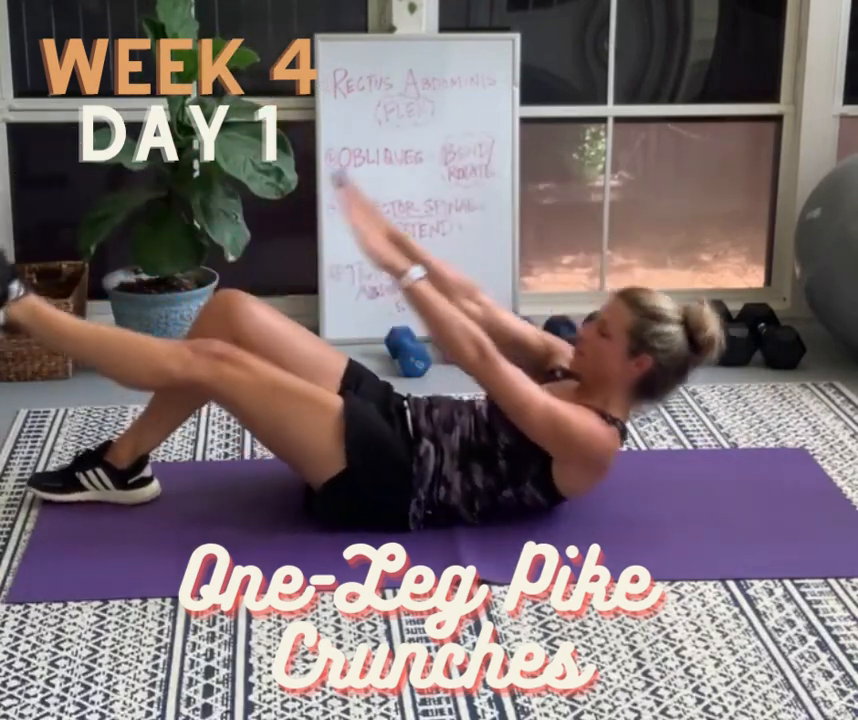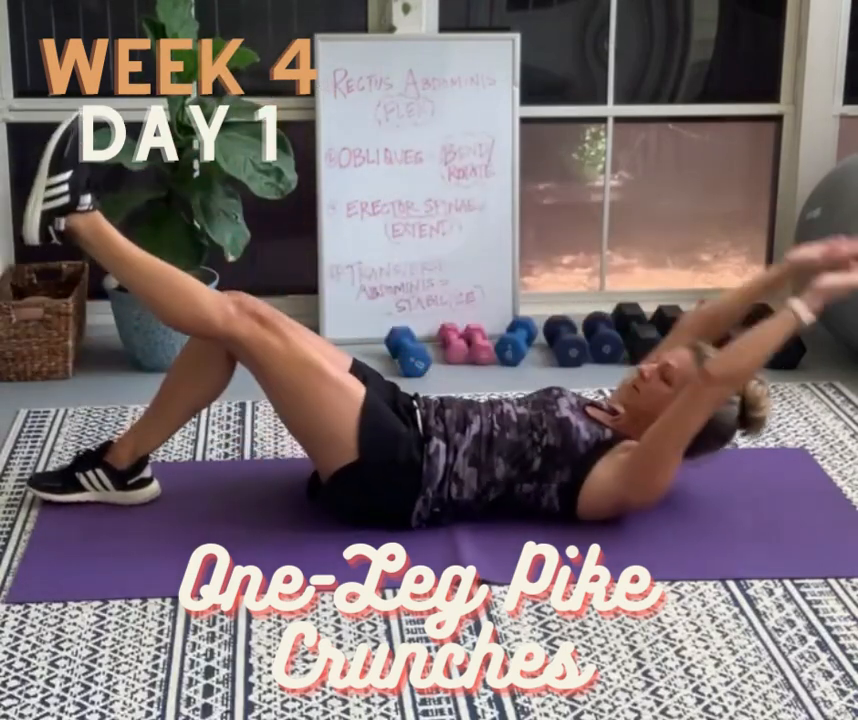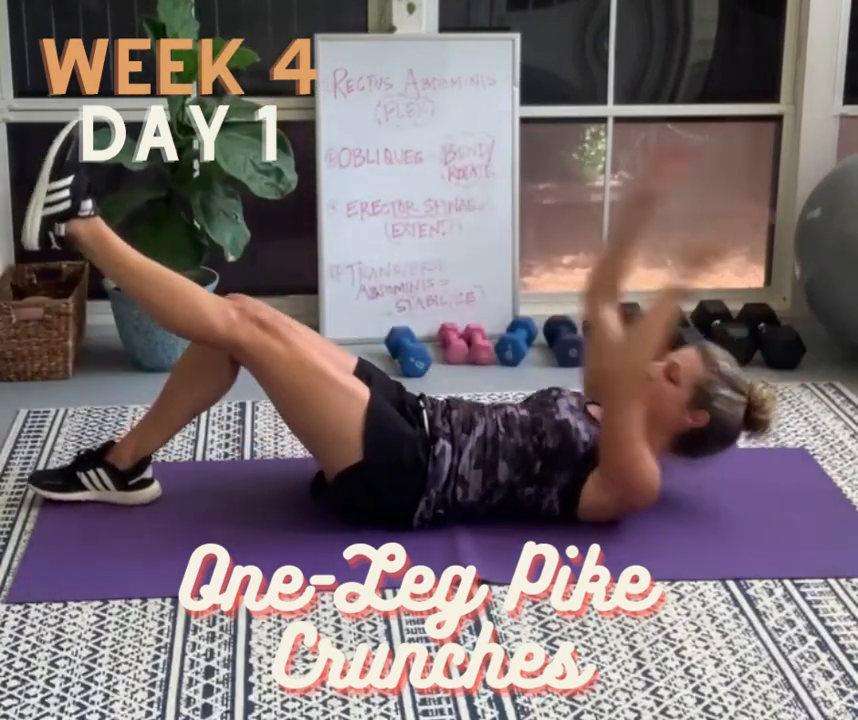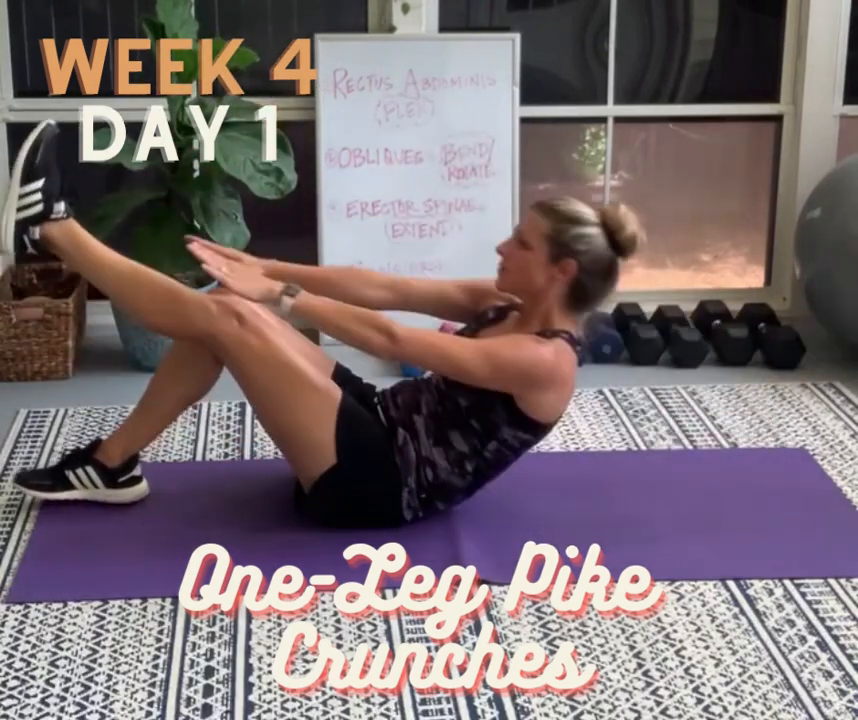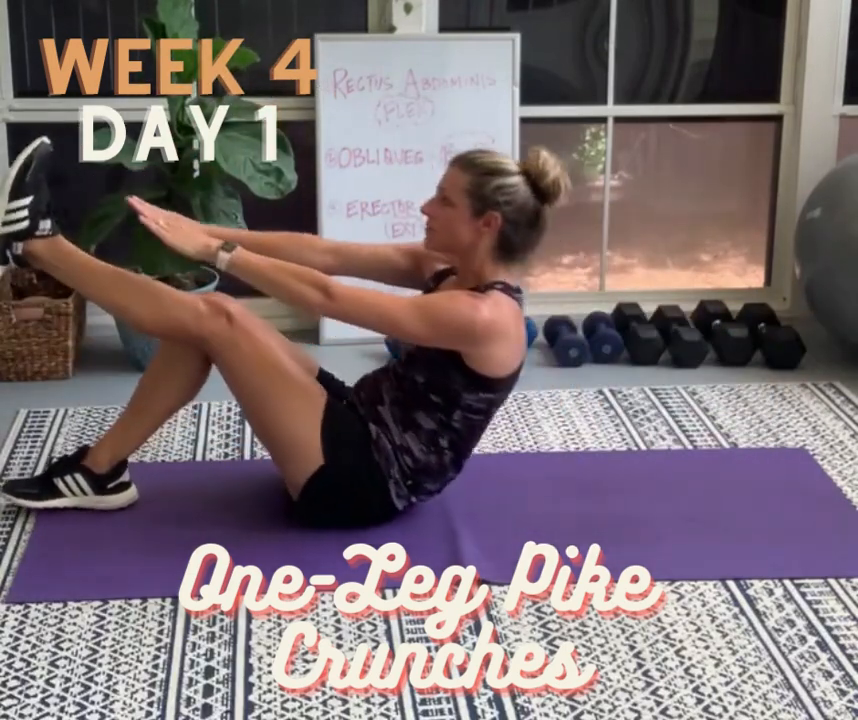
dt=0.5s
person 1, frame 1
left shoulder: (593, 443)
right shoulder: (573, 366)
left elbow: (483, 362)
right elbow: (475, 306)
left wrist: (399, 269)
right wrist: (396, 239)
left hip: (387, 482)
right hip: (395, 422)
left knee: (207, 361)
right knee: (231, 308)
right ankle: (122, 467)
person 1, frame 2
left shoulder: (636, 479)
right shoulder: (614, 425)
left elbow: (717, 381)
right elbow: (692, 328)
left hip: (394, 475)
right hip: (409, 424)
left knee: (238, 321)
right knee: (233, 314)
left ankle: (80, 220)
right ankle: (122, 467)
person 1, frame 3
left shoulder: (632, 480)
right shoulder: (599, 417)
left elbow: (628, 395)
right elbow: (600, 310)
left wrist: (665, 304)
right wrist: (636, 213)
left hip: (397, 477)
right hip: (412, 423)
left knee: (236, 325)
right knee: (243, 310)
left ankle: (80, 226)
right ankle: (123, 466)
person 1, frame 4
left shoulder: (546, 361)
right shoulder: (508, 306)
left elbow: (390, 340)
right elbow: (384, 286)
left wrist: (278, 295)
right wrist: (265, 268)
left hip: (377, 480)
right hip: (382, 429)
left knee: (223, 317)
right knee: (226, 310)
left ankle: (54, 227)
right ankle: (110, 466)
person 1, frame 5
left shoulder: (485, 317)
right shoulder: (450, 268)
left elbow: (327, 297)
right elbow: (327, 254)
left wrist: (217, 251)
right wrist: (211, 232)
left hip: (365, 481)
right hip: (358, 429)
left knee: (215, 319)
right knee: (207, 312)
right ankle: (99, 472)
